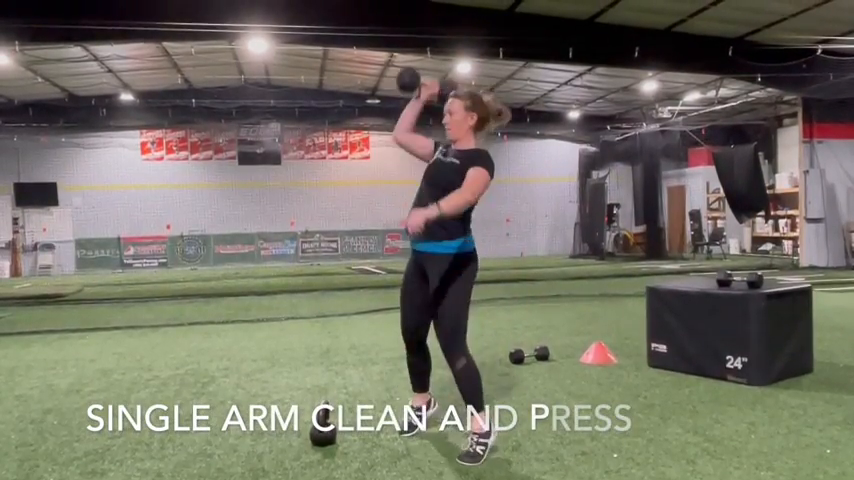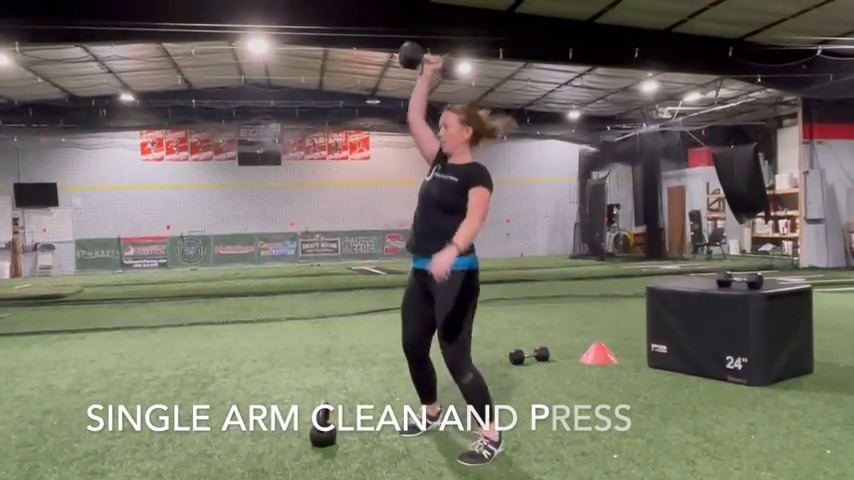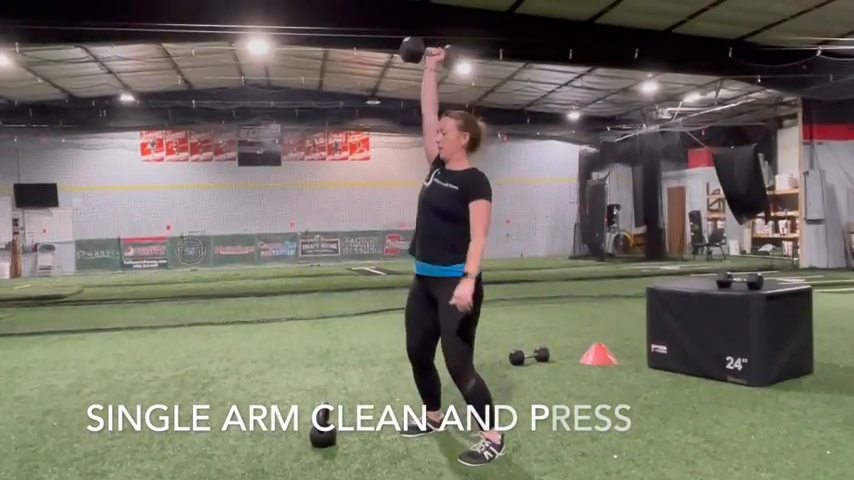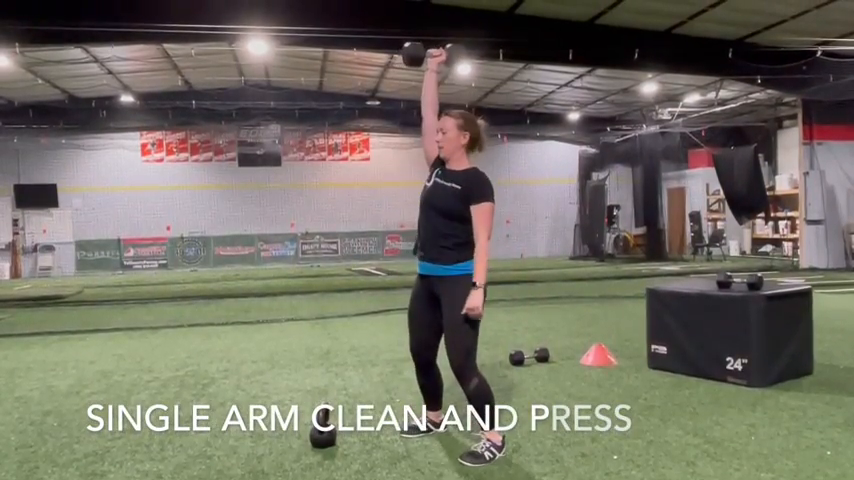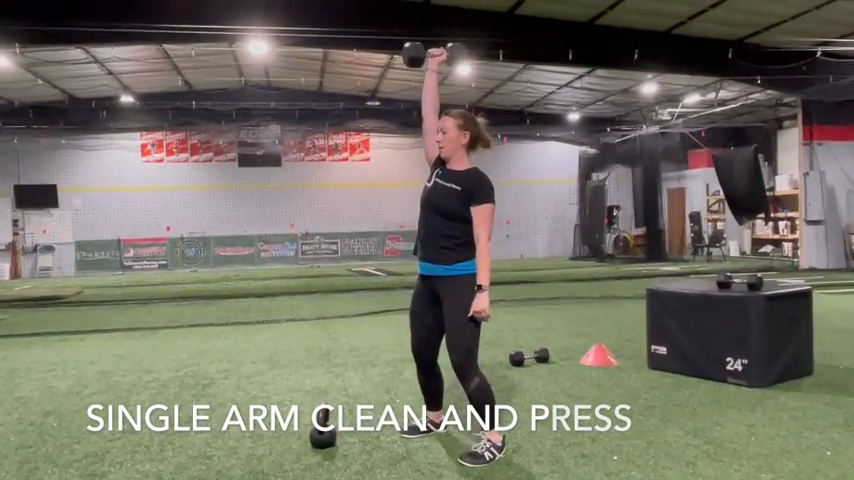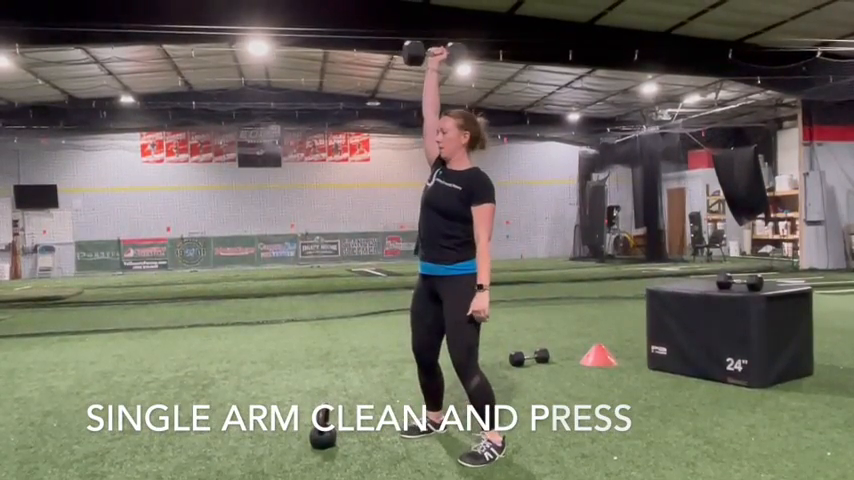
dt=0.1s
person 1, frame 1
left shoulder: (478, 158)
right shoulder: (442, 149)
left elbow: (466, 194)
right elbow: (400, 136)
left wrist: (428, 211)
right wrist: (420, 100)
left hip: (453, 259)
right hip: (421, 259)
left knee: (451, 342)
right knee: (412, 334)
left ankle: (482, 429)
right ankle: (423, 404)
person 1, frame 2
left shoulder: (476, 175)
right shoulder: (439, 162)
left elbow: (473, 221)
right elbow: (414, 118)
left wrist: (451, 252)
right wrist: (425, 76)
left hip: (456, 275)
right hip: (421, 272)
left knee: (456, 358)
right knee: (413, 347)
left ankle: (490, 435)
right ankle: (430, 412)
person 1, frame 3
left shoulder: (474, 182)
right shoulder: (437, 168)
left elbow: (478, 238)
right elbow: (427, 112)
left wrist: (468, 281)
right wrist: (430, 68)
left hip: (455, 282)
right hip: (423, 280)
left knee: (458, 363)
right knee: (417, 354)
left ankle: (493, 438)
right ankle: (434, 418)
person 1, frame 4
left shoulder: (476, 182)
right shoulder: (437, 168)
left elbow: (482, 241)
right elbow: (427, 112)
left wrist: (478, 288)
right wrist: (431, 69)
left hip: (458, 281)
right hip: (426, 279)
left knee: (462, 363)
right knee: (421, 354)
left ankle: (494, 438)
right ankle: (434, 418)
person 1, frame 5
left shoulder: (477, 182)
right shoulder: (437, 168)
left elbow: (482, 241)
right elbow: (427, 113)
left wrist: (483, 290)
right wrist: (432, 69)
left hip: (460, 282)
right hip: (427, 279)
left knee: (463, 362)
right knee: (422, 354)
left ankle: (494, 438)
right ankle: (434, 419)
person 1, frame 6
left shoulder: (477, 182)
right shoulder: (438, 168)
left elbow: (483, 241)
right elbow: (428, 112)
left wrist: (483, 290)
right wrist: (432, 67)
left hip: (460, 282)
right hip: (428, 279)
left knee: (464, 361)
right knee: (423, 354)
left ankle: (494, 439)
right ankle: (435, 418)
